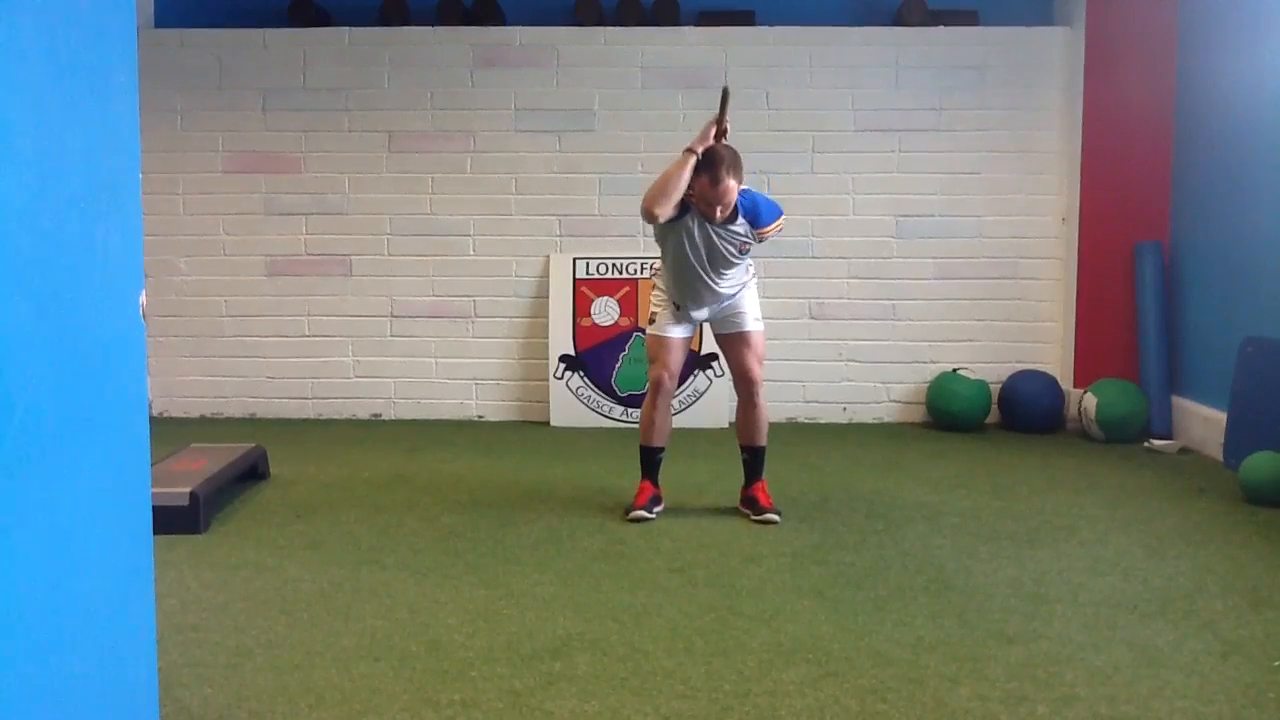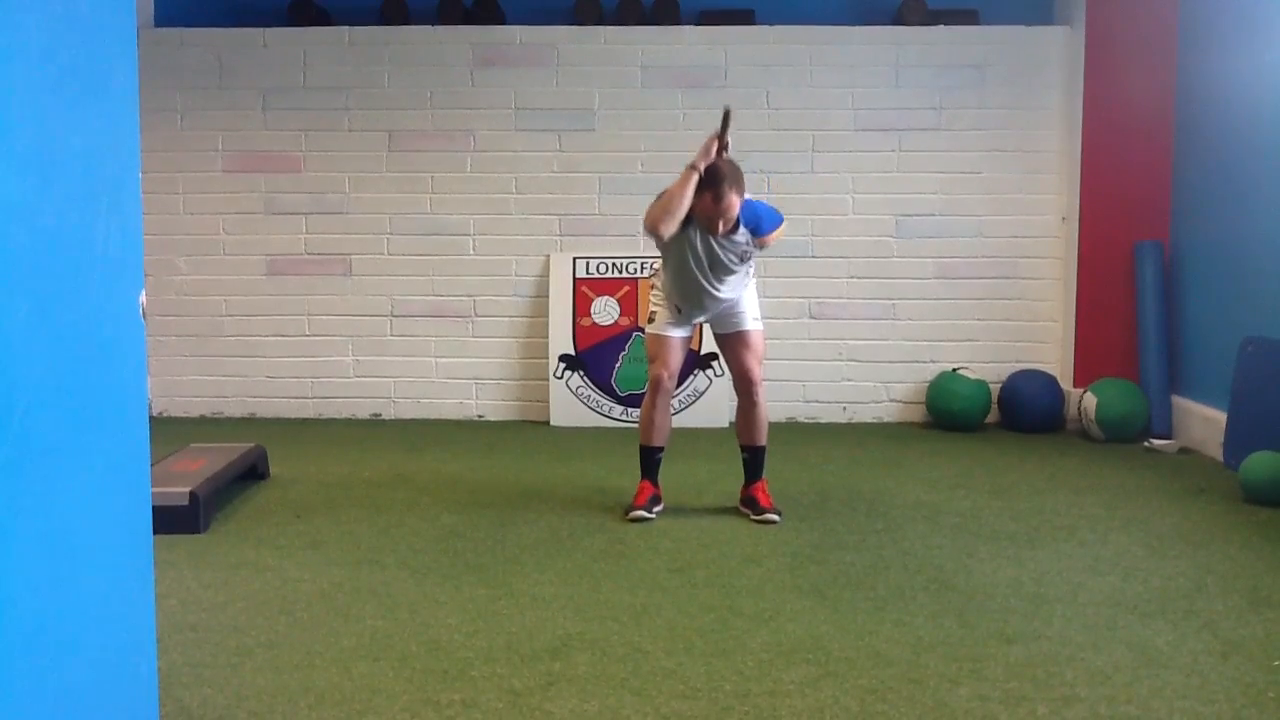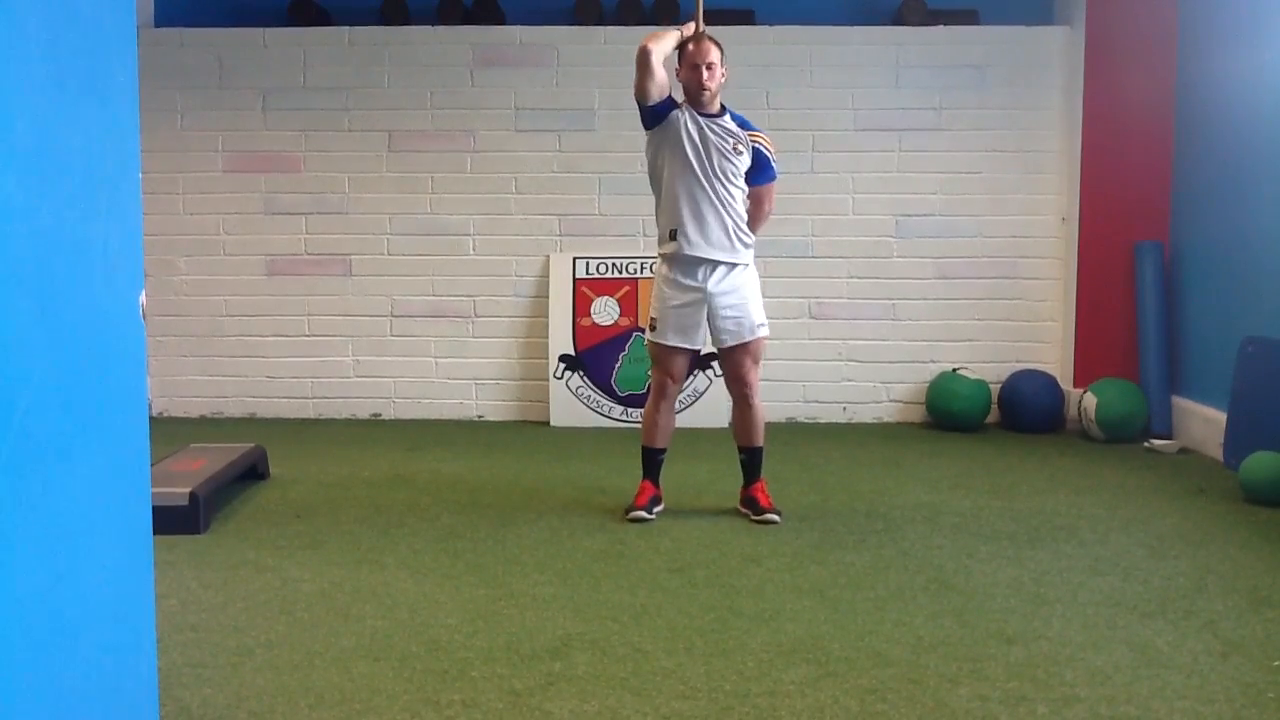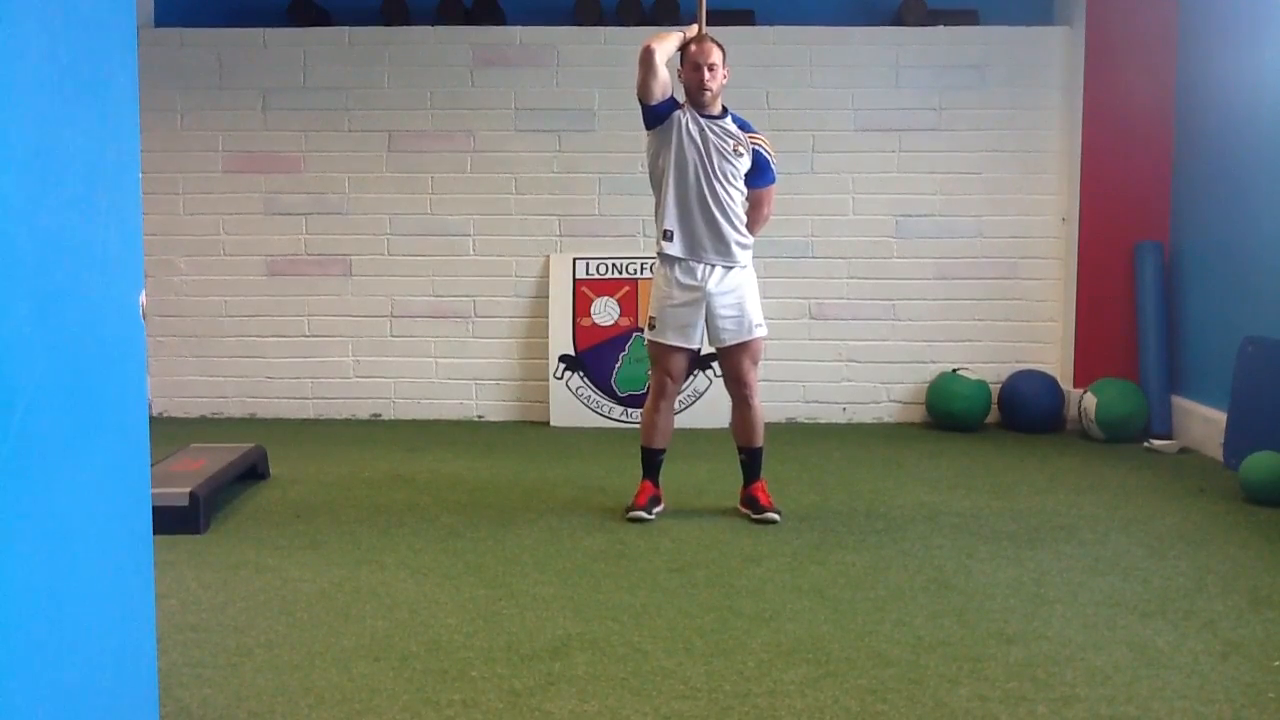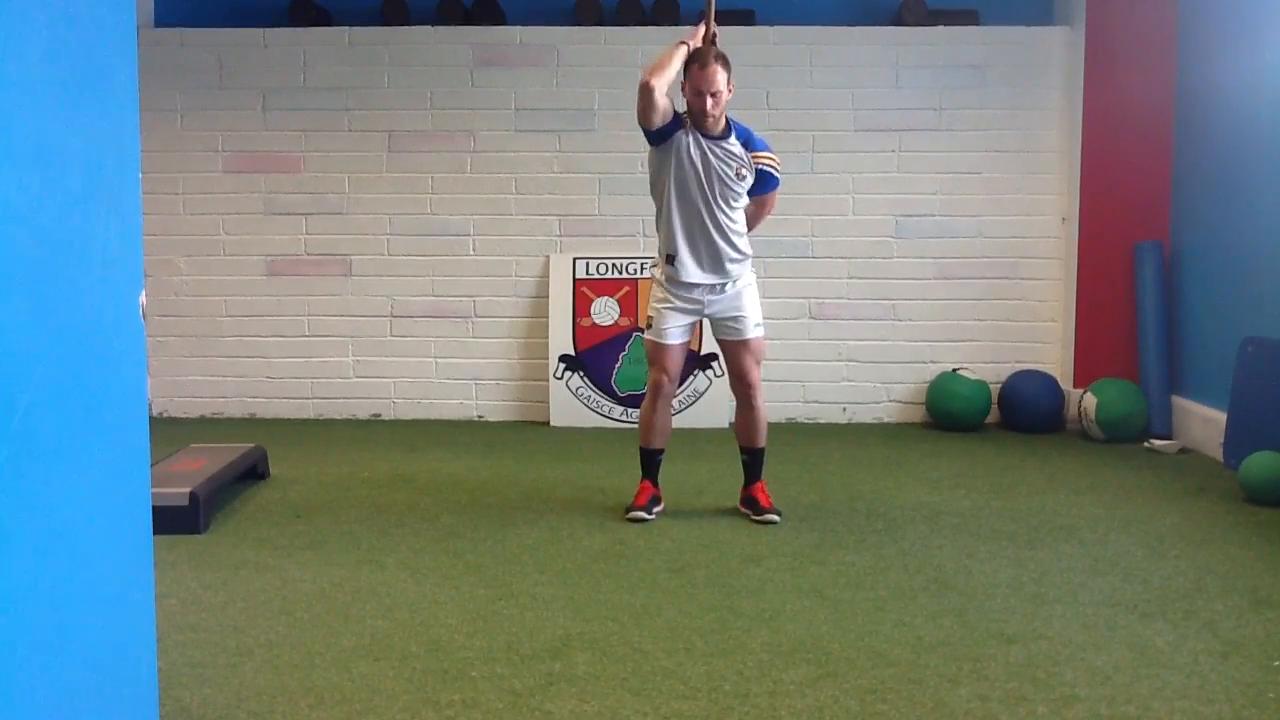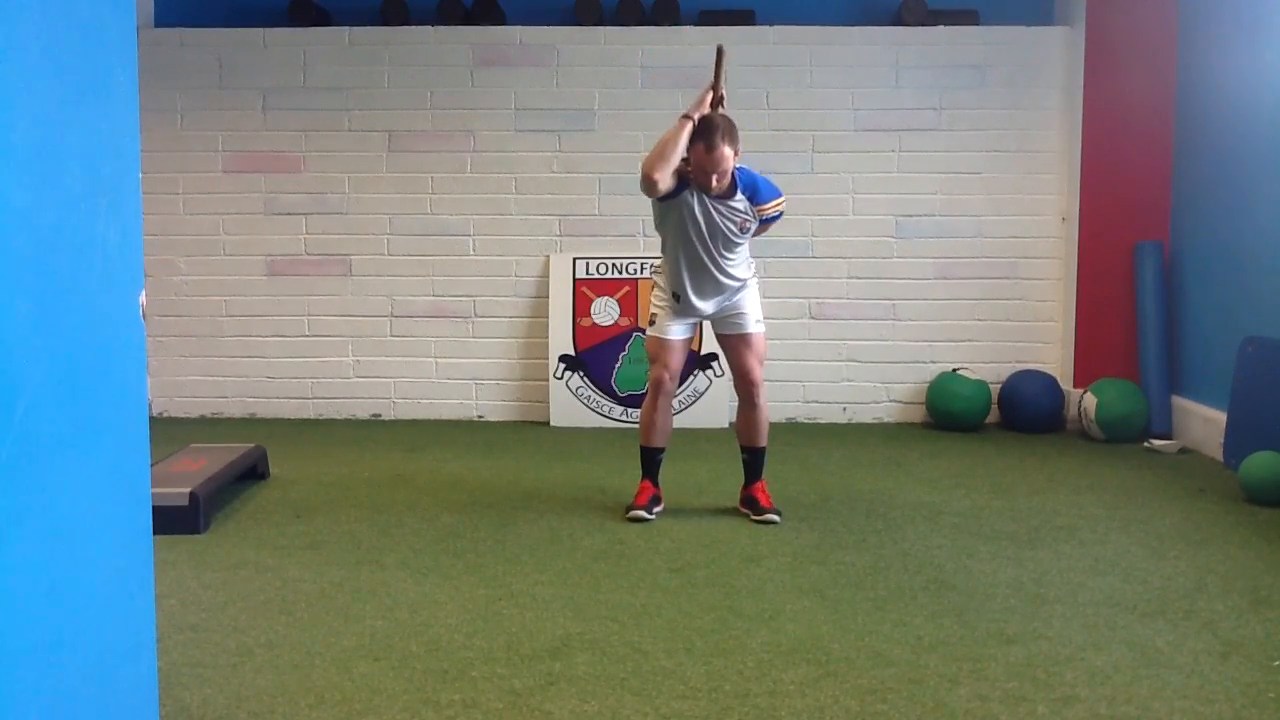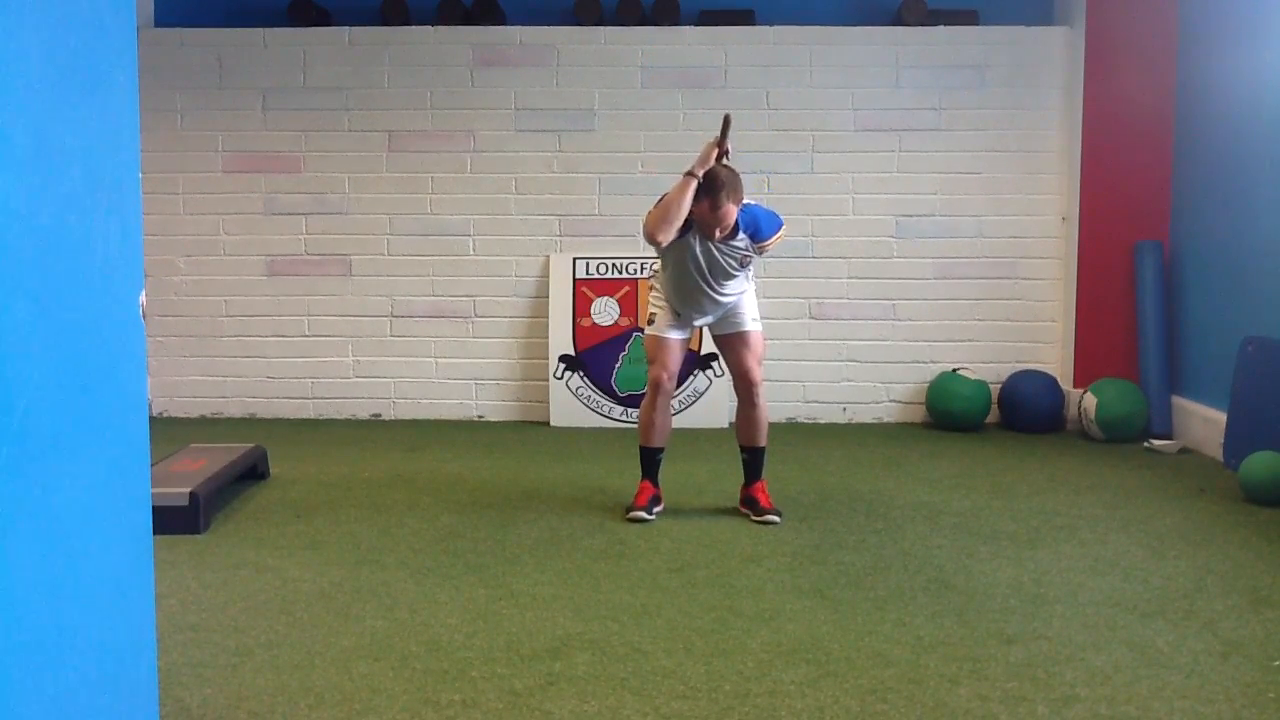
dt=0.7s
person 1, frame 1
left shoulder: (759, 211)
right shoulder: (675, 201)
right elbow: (652, 211)
right wrist: (694, 150)
left hip: (734, 294)
right hip: (675, 294)
left knee: (751, 381)
right knee: (661, 381)
left ankle: (754, 487)
right ankle: (649, 486)
person 1, frame 2
left shoulder: (760, 219)
right shoulder: (676, 206)
right elbow: (657, 228)
right wrist: (697, 165)
left hip: (733, 298)
right hip: (675, 298)
left knee: (751, 383)
right knee: (661, 382)
left ankle: (754, 487)
right ankle: (648, 487)
person 1, frame 3
left shoulder: (749, 136)
right shoulder: (665, 119)
left elbow: (763, 203)
right elbow: (646, 55)
right wrist: (682, 33)
left hip: (736, 274)
right hip: (678, 274)
left knee: (745, 386)
right knee: (665, 385)
left ankle: (753, 488)
right ankle: (649, 487)
person 1, frame 4
left shoulder: (749, 138)
right shoulder: (666, 119)
left elbow: (762, 206)
right elbow: (651, 54)
right wrist: (685, 34)
left hip: (735, 275)
right hip: (677, 274)
left knee: (744, 386)
right knee: (664, 385)
left ankle: (753, 487)
right ankle: (649, 486)
person 1, frame 5
left shoulder: (753, 149)
right shoulder: (668, 133)
left elbow: (764, 204)
right elbow: (650, 87)
right wrist: (687, 44)
left hip: (734, 282)
right hip: (675, 283)
left knee: (748, 386)
right knee: (661, 384)
left ankle: (753, 488)
right ankle: (648, 487)
person 1, frame 6
left shoulder: (759, 192)
right shoulder: (674, 183)
right elbow: (650, 177)
right wrist: (691, 115)
left hip: (735, 291)
right hip: (676, 291)
left knee: (752, 383)
right knee: (661, 381)
left ankle: (754, 487)
right ankle: (649, 486)
person 1, frame 7
left shoulder: (759, 223)
right shoulder: (675, 216)
right elbow: (656, 237)
right wrist: (696, 172)
left hip: (732, 300)
right hip: (675, 299)
left knee: (751, 383)
right knee: (660, 383)
left ankle: (754, 488)
right ankle: (648, 487)
